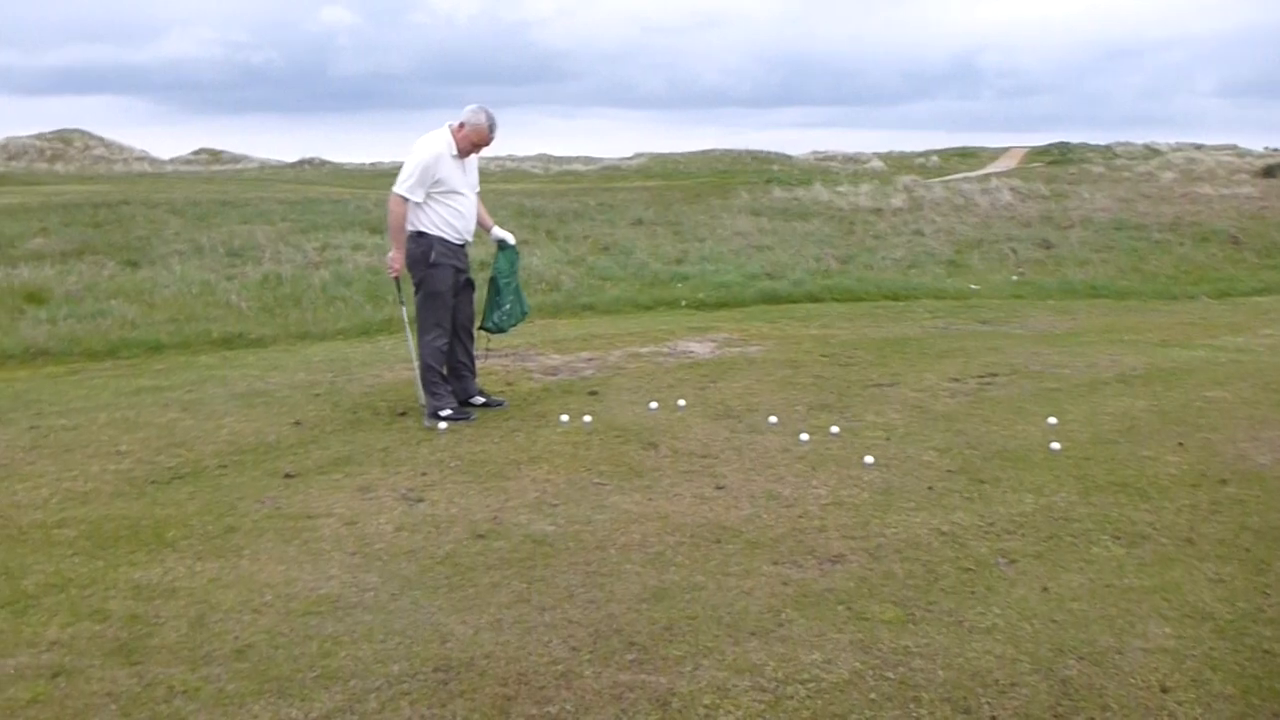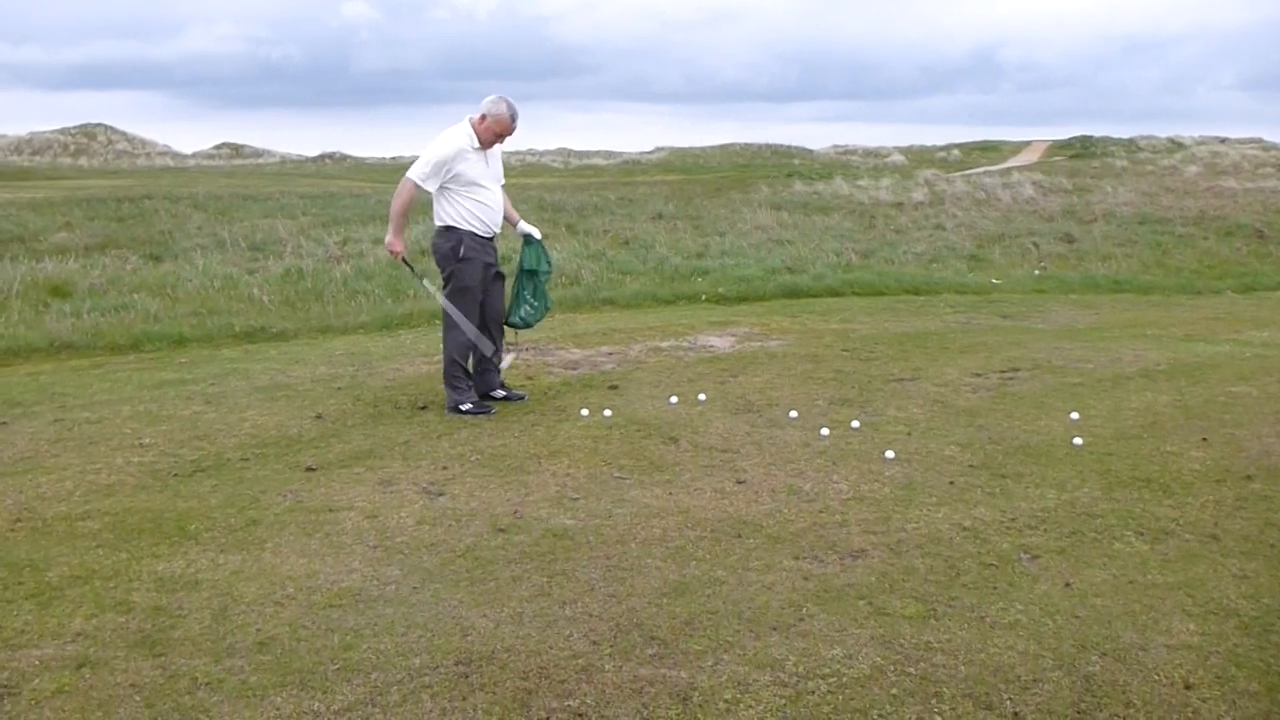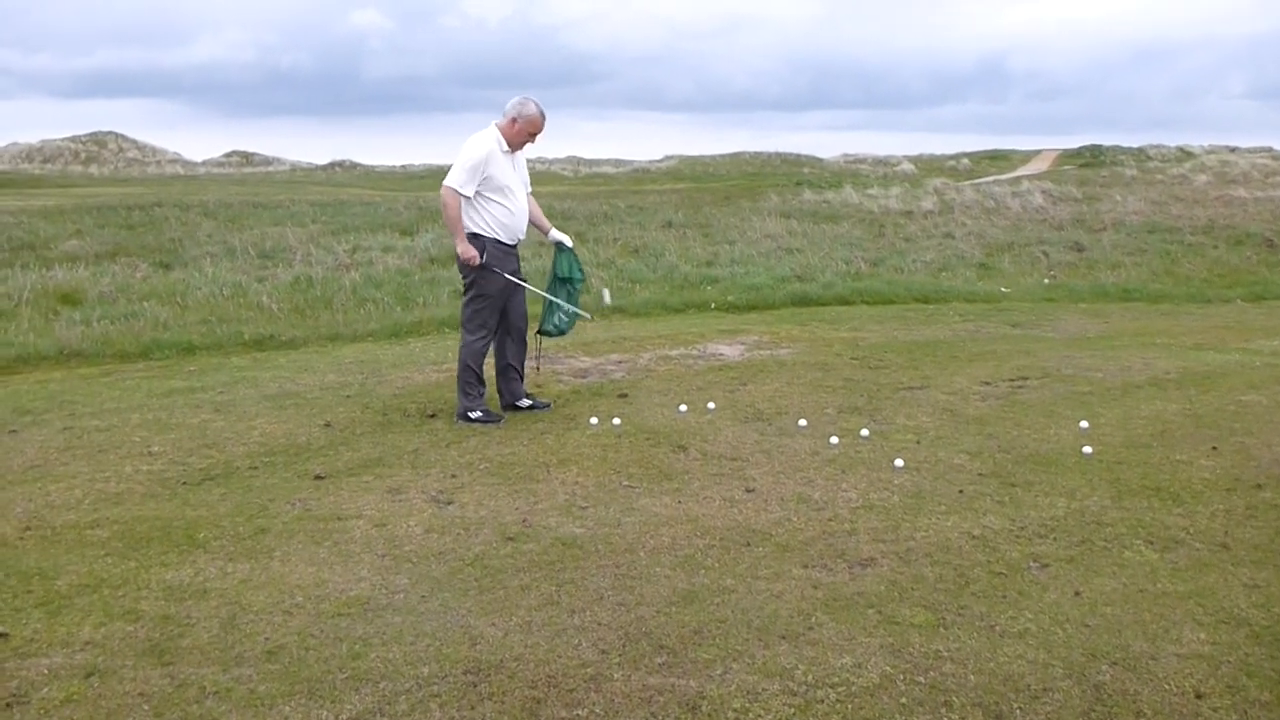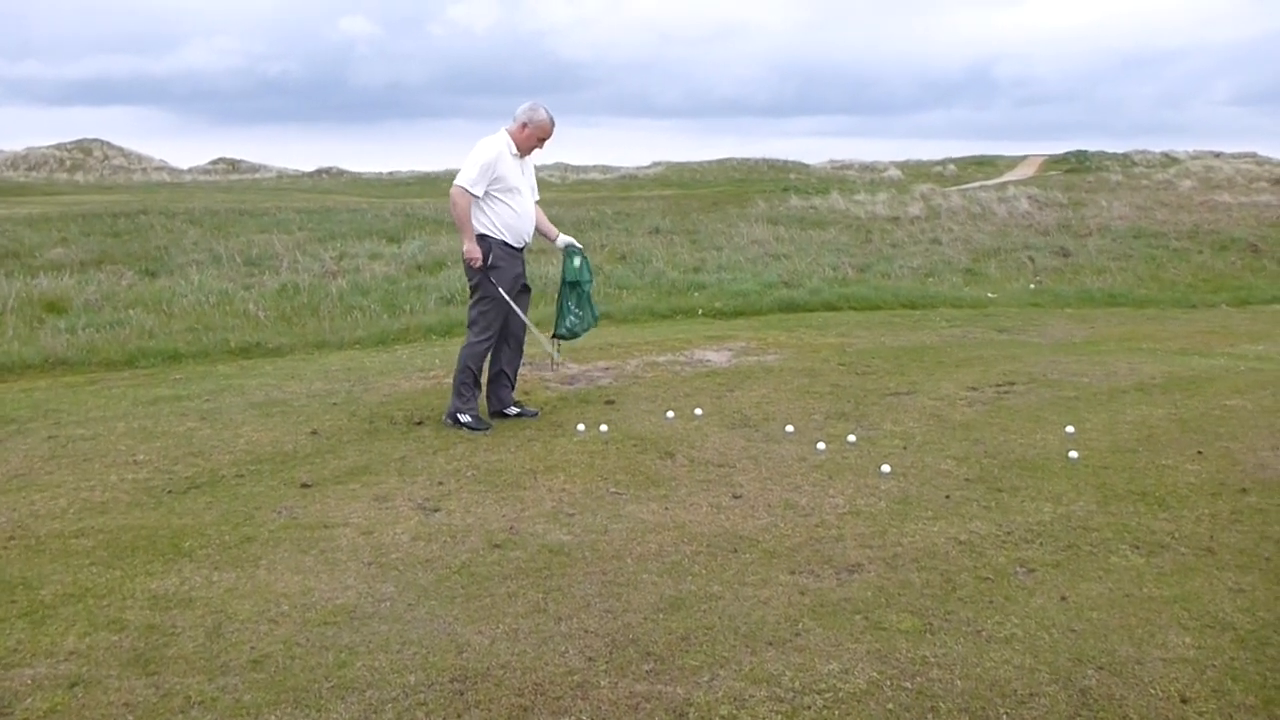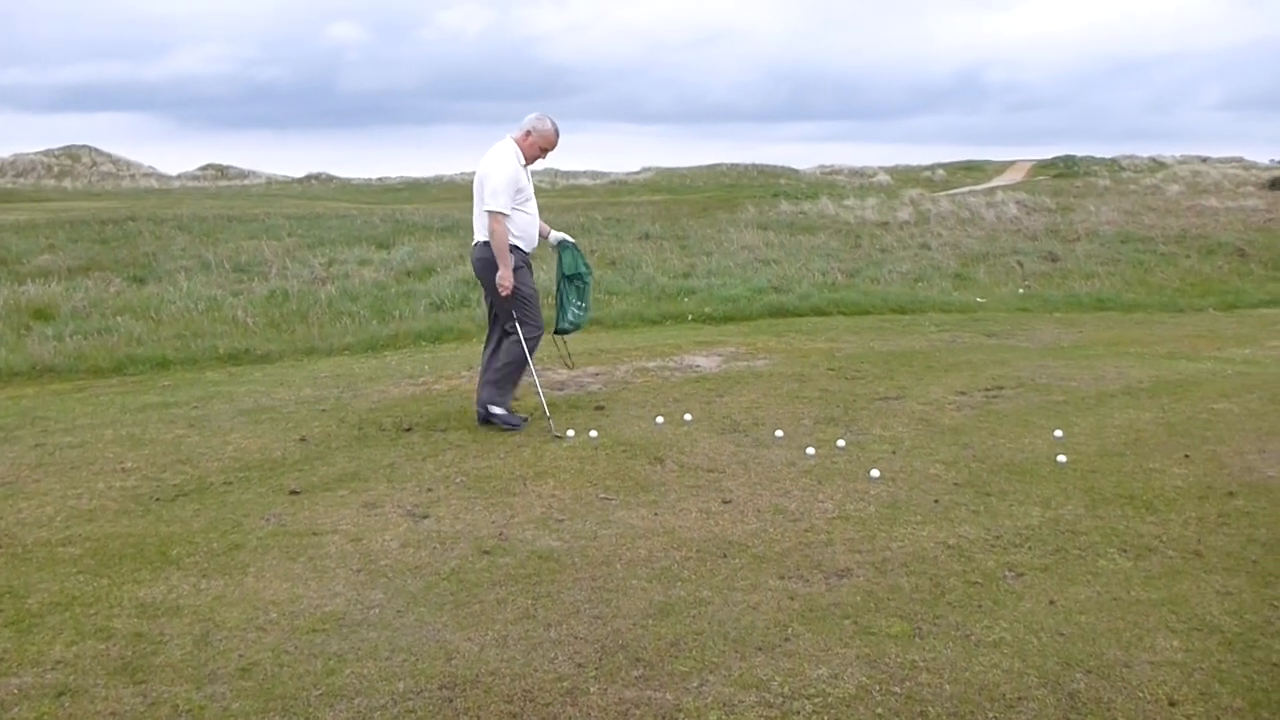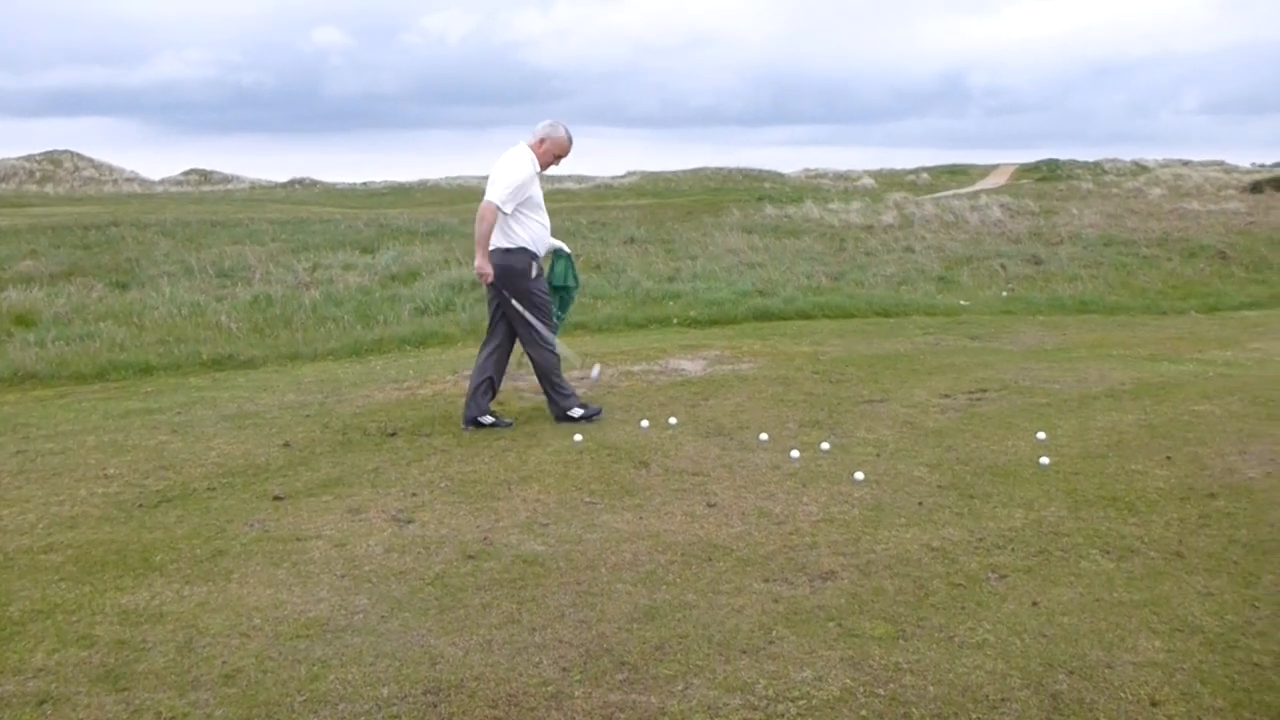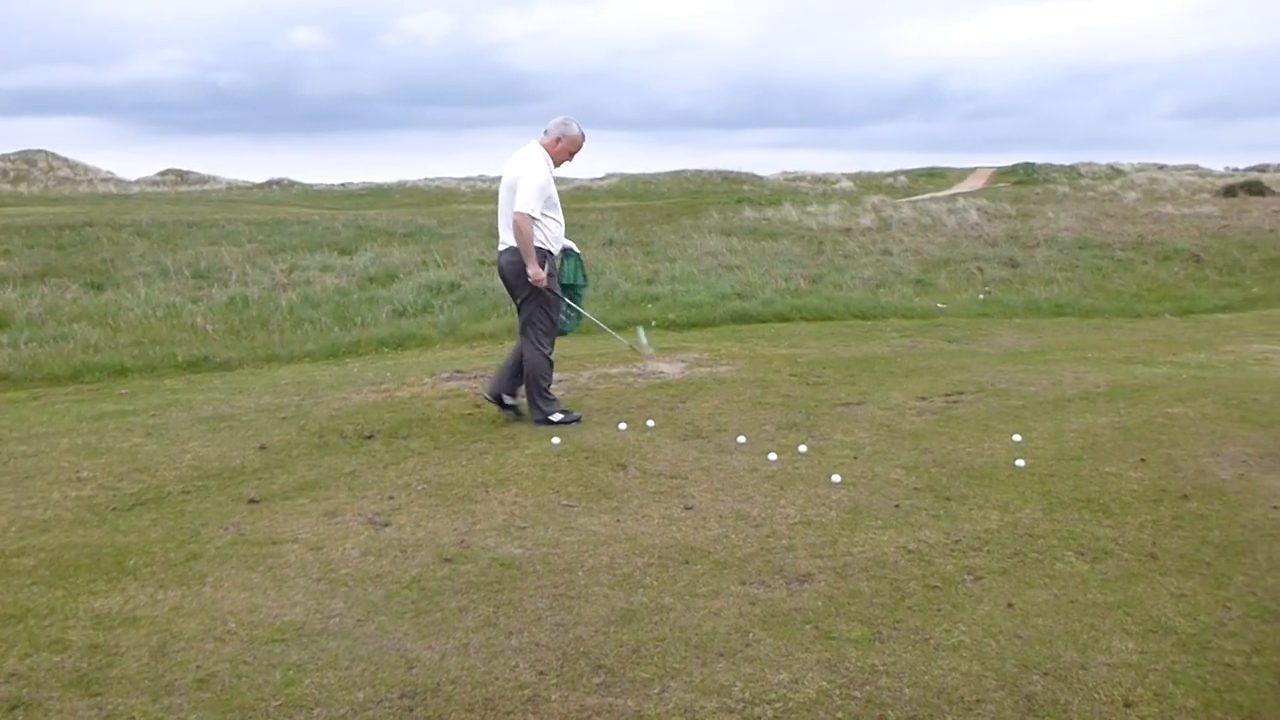
dt=0.4s
person 1, frame 1
left shoulder: (468, 154)
right shoulder: (429, 151)
right elbow: (398, 200)
left wrist: (493, 229)
right wrist: (397, 250)
left hip: (456, 249)
right hip: (431, 249)
left knee: (462, 324)
right knee: (436, 328)
left ankle: (465, 390)
right ankle: (438, 401)
person 1, frame 2
left shoulder: (491, 147)
right shoulder: (451, 146)
right elbow: (409, 184)
left wrist: (518, 223)
right wrist: (396, 233)
left hip: (485, 243)
right hip: (459, 244)
left knee: (492, 318)
right knee: (462, 322)
left ankle: (489, 384)
right ankle: (459, 395)
person 1, frame 3
left shoulder: (516, 153)
right shoulder: (480, 149)
left elbow: (524, 197)
right elbow: (449, 193)
left wrist: (550, 231)
right wrist: (461, 243)
left hip: (508, 251)
right hip: (483, 252)
left knee: (514, 327)
right knee: (479, 330)
left ankle: (512, 394)
right ankle: (470, 405)
person 1, frame 4
left shoulder: (524, 159)
right shoulder: (490, 151)
left elbow: (530, 206)
right elbow: (459, 193)
left wrist: (557, 237)
right wrist: (468, 242)
left hip: (514, 255)
right hip: (490, 254)
left knee: (512, 332)
right knee: (483, 332)
left ankle: (501, 401)
right ankle: (461, 407)
person 1, frame 5
left shoulder: (517, 162)
right shoulder: (503, 162)
right elbow: (496, 221)
left wrist: (549, 233)
right wrist: (504, 269)
left hip: (511, 258)
right hip: (502, 260)
left knee: (505, 332)
right knee: (528, 327)
left ankle: (492, 405)
right ankle: (494, 399)
person 1, frame 6
left shoulder: (519, 164)
right shoulder: (520, 168)
right elbow: (488, 208)
left wrist: (546, 241)
right wrist: (482, 257)
left hip: (508, 260)
right hip: (516, 262)
left knee: (500, 339)
right knee: (539, 338)
left ankle: (477, 410)
right ankle: (565, 406)
person 1, frame 7
left shoulder: (527, 159)
right shoulder: (535, 168)
right elbow: (521, 219)
left wrist: (559, 240)
right wrist: (533, 264)
left hip: (518, 260)
right hip: (528, 262)
left knee: (535, 333)
right knee: (539, 337)
left ankle: (503, 389)
right ankle: (543, 409)
